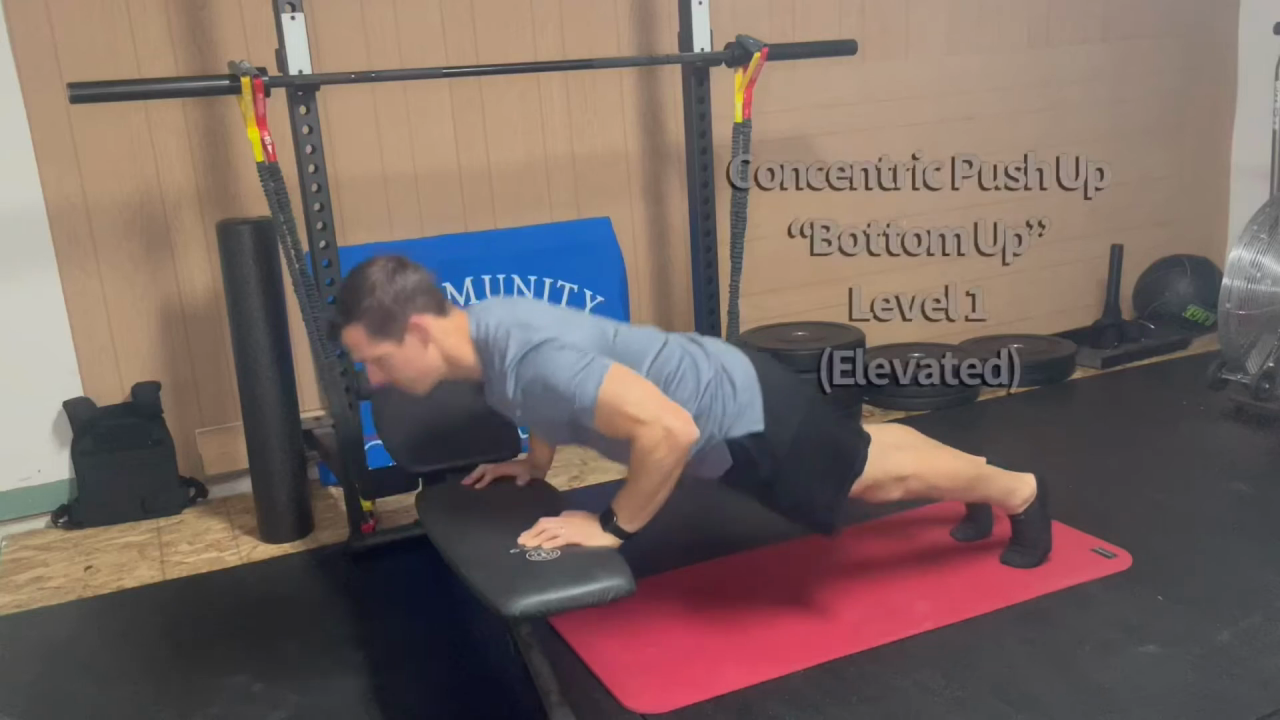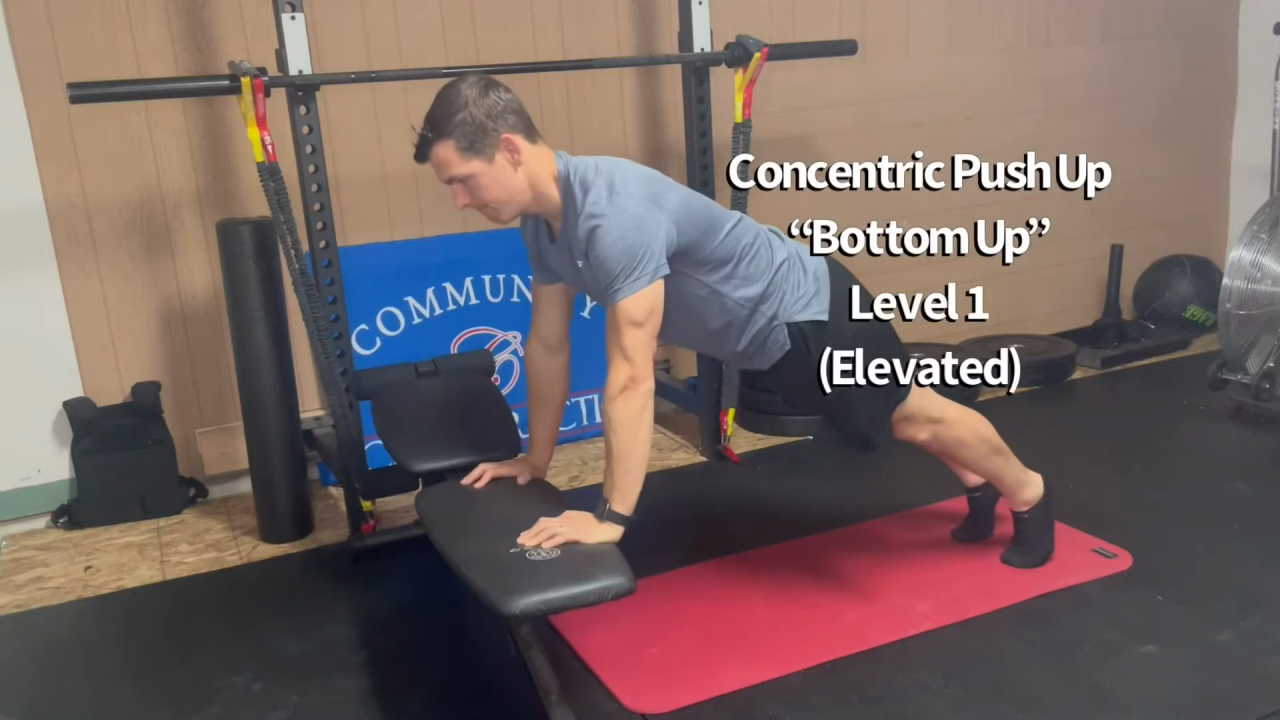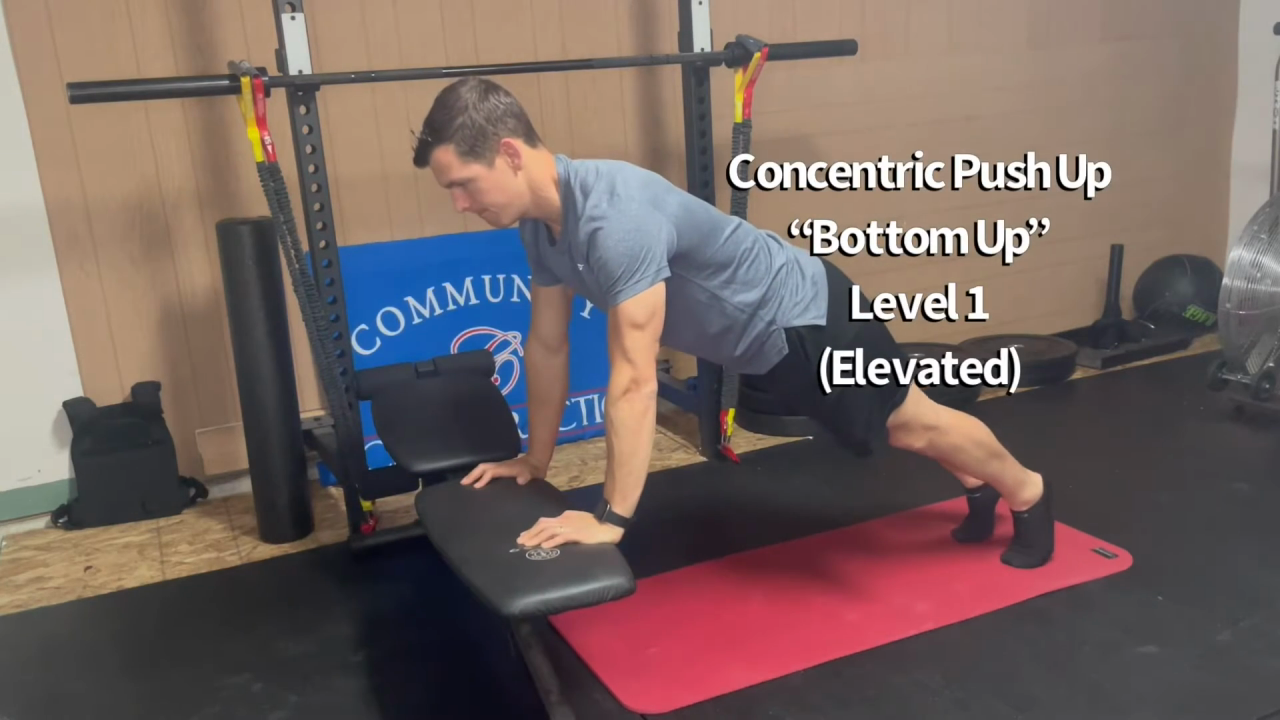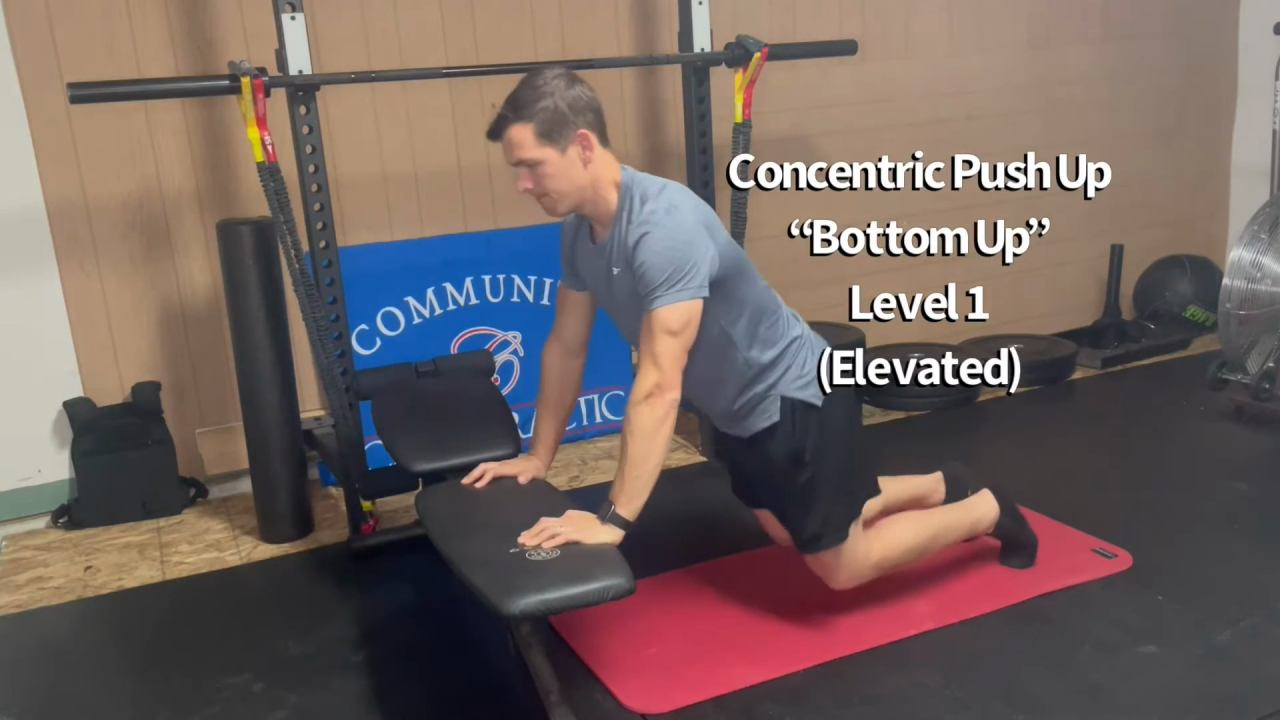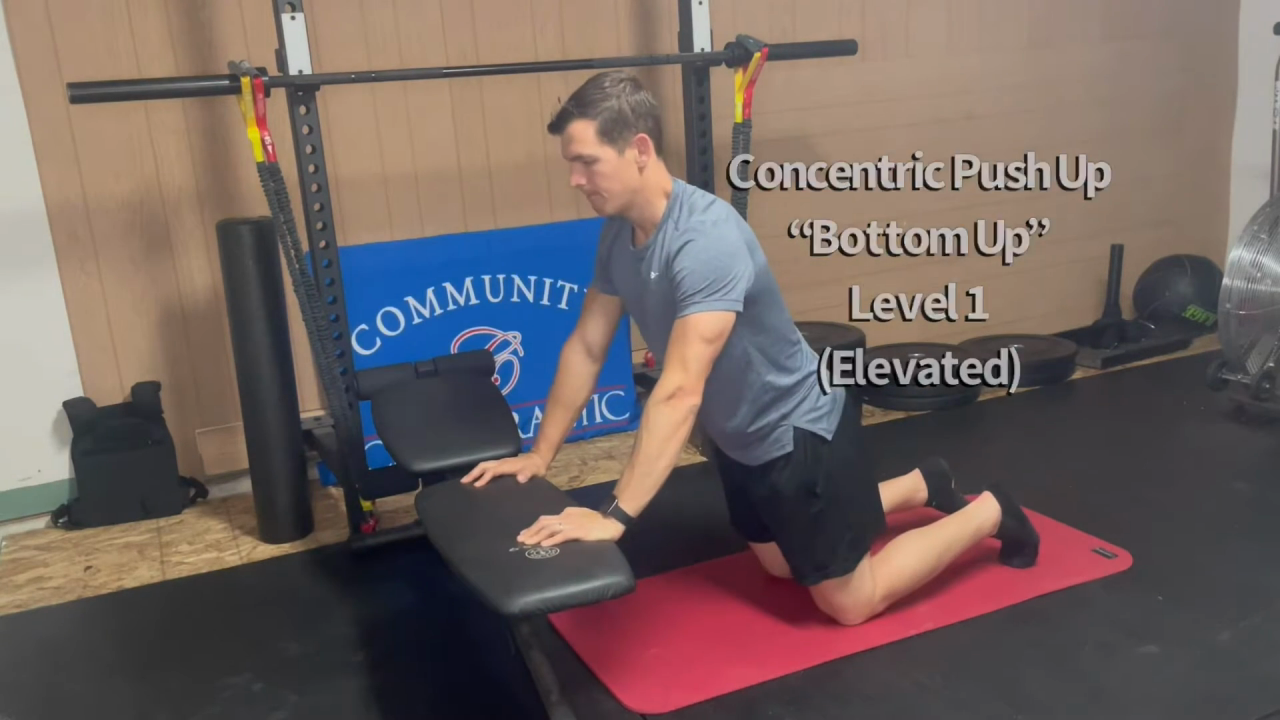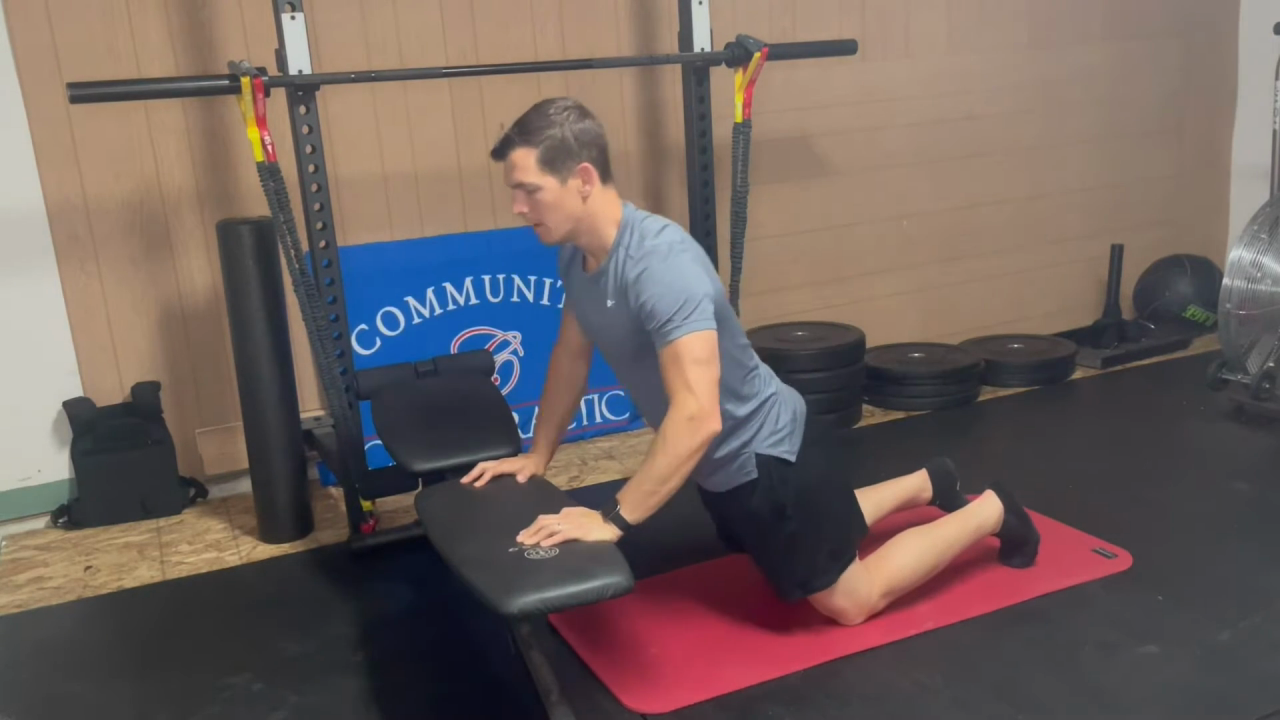
dt=0.7s
person 1, frame 1
left shoulder: (528, 363)
right shoulder: (484, 322)
left elbow: (672, 430)
left wrist: (612, 527)
right wrist: (534, 462)
left hip: (740, 416)
right hip: (717, 379)
left knee: (886, 474)
right knee: (862, 443)
left ankle: (1018, 491)
right ankle: (980, 474)
person 1, frame 2
left shoulder: (614, 215)
right shoulder: (543, 216)
left elbow: (631, 378)
right elbow: (548, 344)
left wrist: (611, 518)
right wrist: (536, 459)
left hip: (804, 310)
right hip: (764, 331)
left knee: (915, 415)
right knee: (899, 415)
left ankle: (1027, 494)
right ankle: (979, 486)
person 1, frame 3
left shoulder: (615, 218)
right shoulder: (542, 218)
left elbow: (634, 381)
right elbow: (546, 346)
left wrist: (611, 519)
right wrist: (535, 458)
left hip: (802, 315)
right hip: (765, 334)
left knee: (911, 424)
right knee: (892, 421)
left ankle: (1027, 493)
right ankle: (978, 486)
person 1, frame 4
left shoulder: (665, 226)
right shoulder: (582, 227)
left elbow: (658, 388)
right elbow: (565, 345)
left wrist: (614, 520)
right wrist: (537, 456)
left hip: (791, 396)
right hip: (738, 407)
left knee: (841, 565)
right knee: (796, 531)
left ankle: (988, 510)
right ankle: (940, 487)
person 1, frame 5
left shoulder: (707, 238)
right shoulder: (619, 235)
left elbow: (680, 394)
right elbow: (585, 348)
left wrist: (615, 517)
right wrist: (538, 455)
left hip: (801, 429)
right hip: (743, 437)
left knee: (848, 600)
right knee: (782, 567)
left ankle: (989, 513)
right ankle: (920, 486)
person 1, frame 6
left shoulder: (658, 265)
right shoulder: (580, 255)
left elbow: (698, 418)
right elbow: (572, 352)
left wrist: (613, 521)
right wrist: (536, 455)
left hip: (768, 452)
right hip: (727, 460)
left knee: (850, 600)
right knee: (814, 543)
left ankle: (990, 511)
right ankle: (926, 484)
